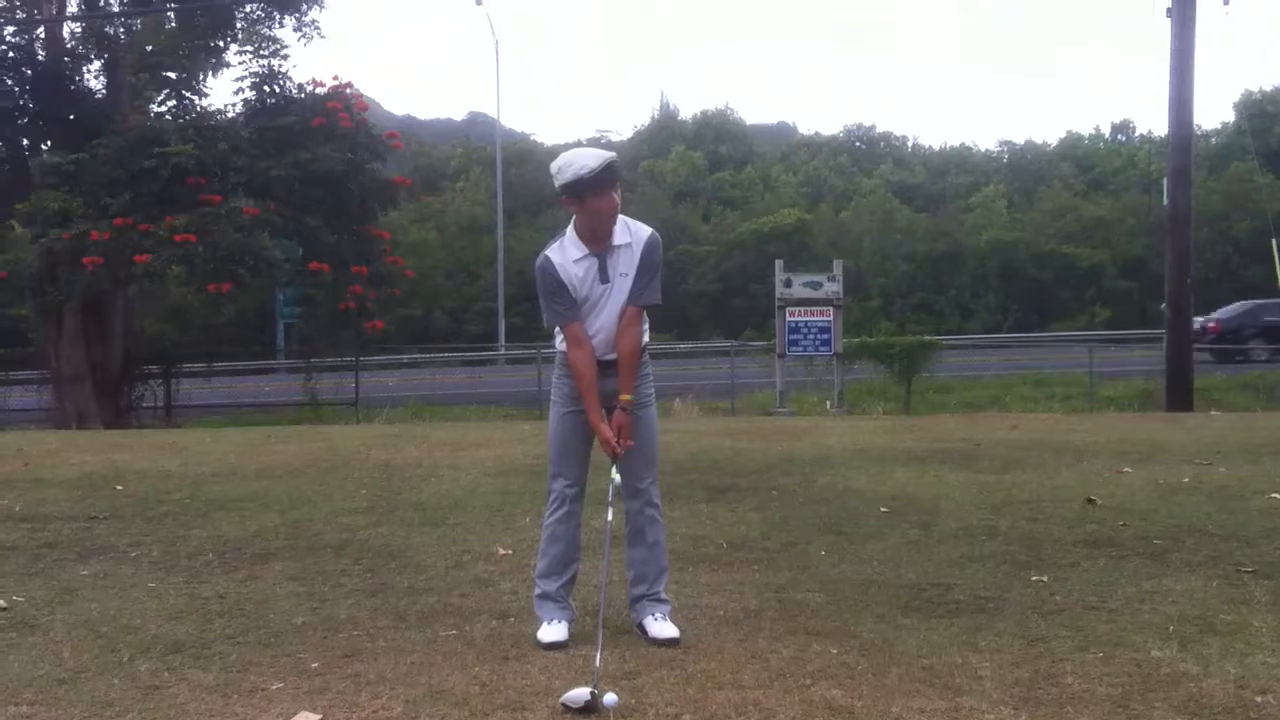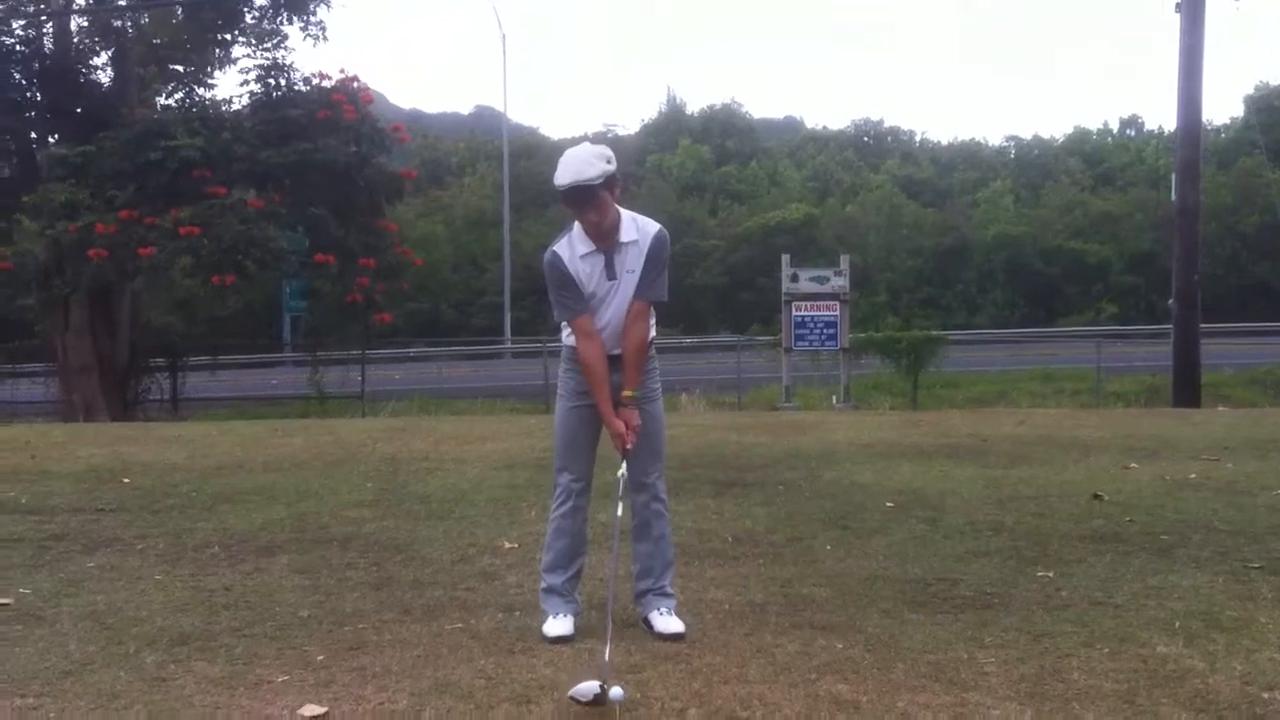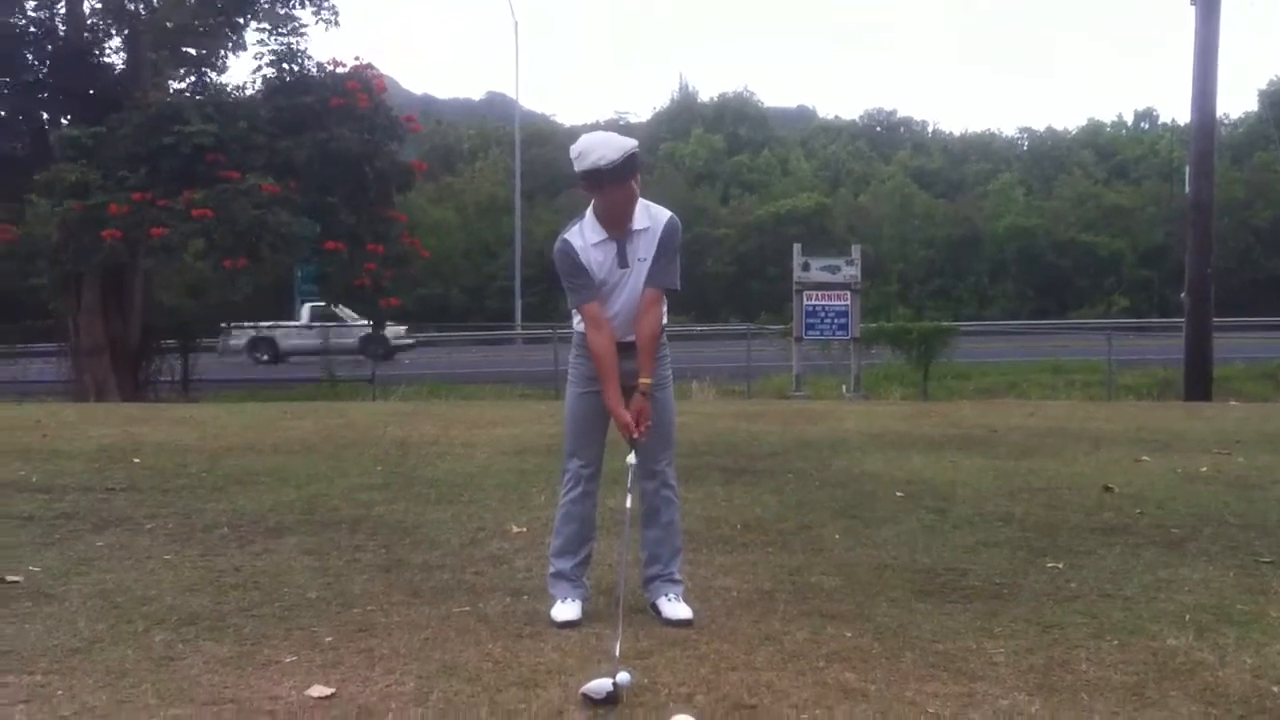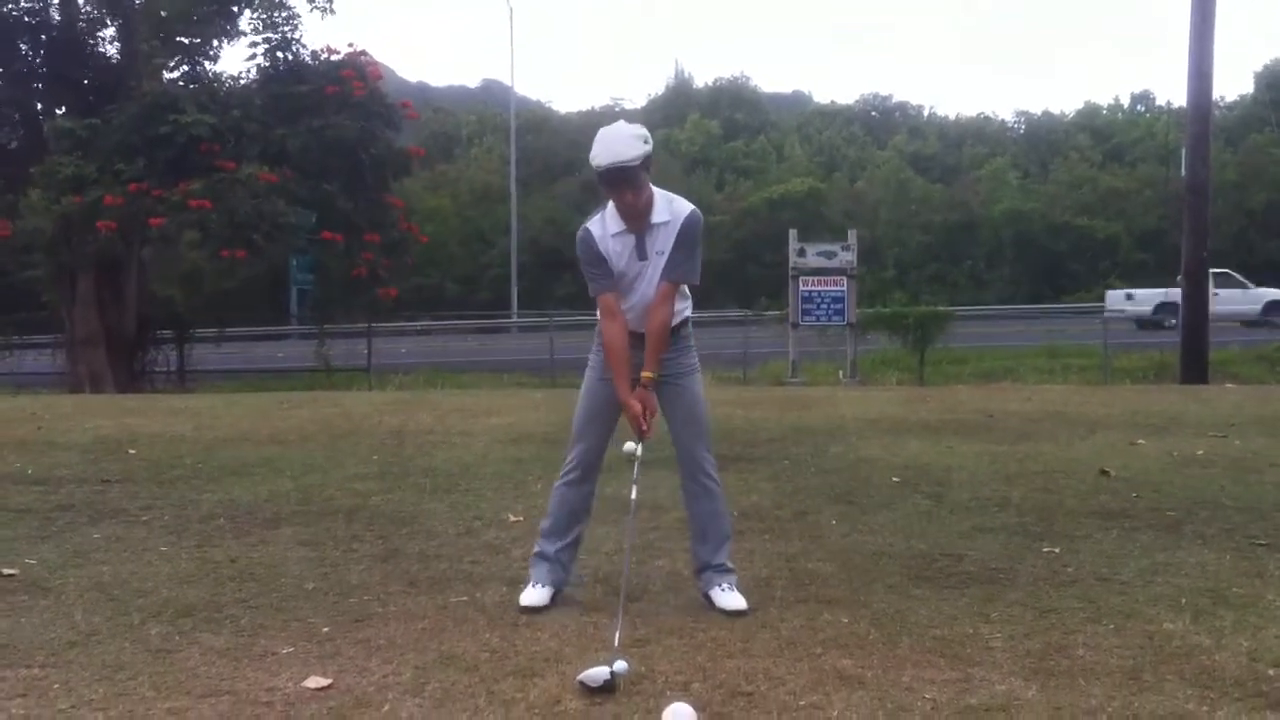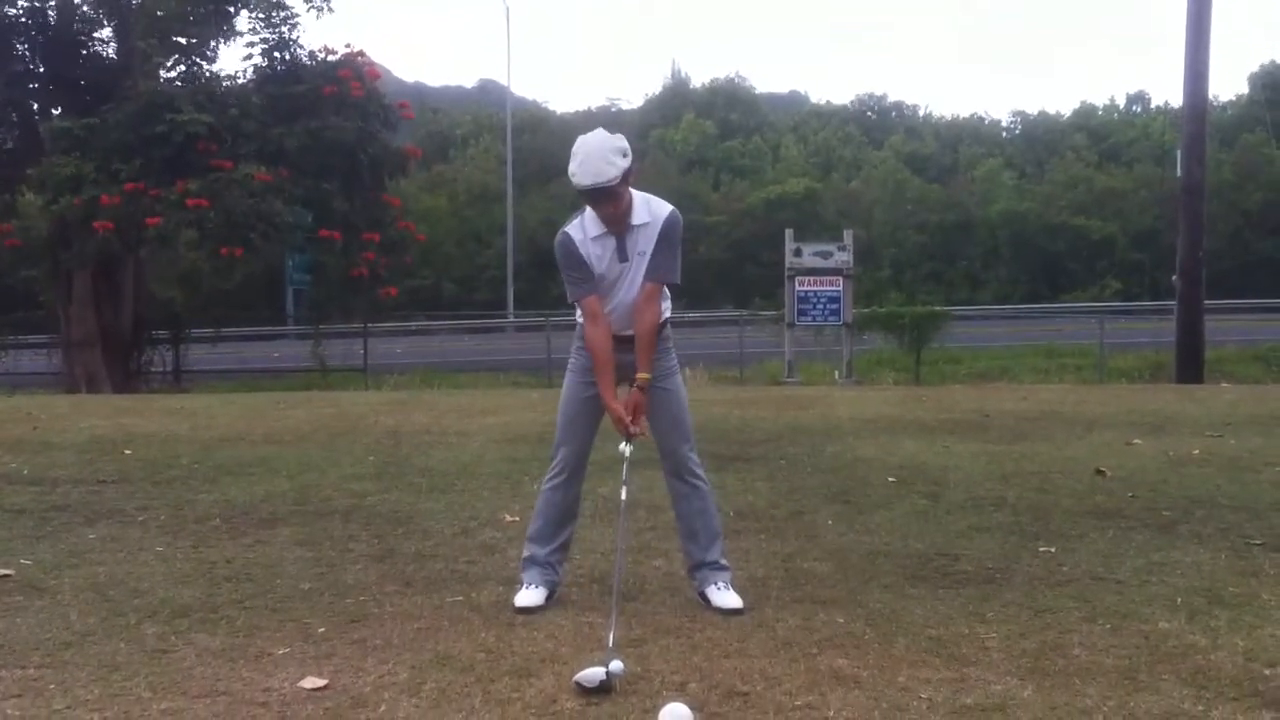
dt=1s
person 1, frame 1
left shoulder: (645, 242)
right shoulder: (552, 263)
left elbow: (630, 326)
right elbow: (577, 345)
left wrist: (624, 405)
right wrist: (597, 419)
left hip: (632, 372)
right hip: (574, 376)
left knee: (643, 491)
right knee: (565, 491)
left ankle: (650, 605)
right ankle: (554, 608)
person 1, frame 2
left shoulder: (652, 239)
right shoulder: (559, 258)
left elbow: (637, 324)
right elbow: (586, 339)
left wrist: (629, 402)
right wrist: (608, 413)
left hip: (639, 366)
right hip: (580, 370)
left knee: (648, 485)
right knee: (570, 485)
left ankle: (656, 598)
right ankle: (559, 601)
person 1, frame 3
left shoulder: (664, 226)
right shoulder: (571, 245)
left elbow: (651, 311)
right elbow: (597, 326)
left wrist: (643, 390)
right wrist: (614, 403)
left hip: (649, 355)
right hip: (592, 357)
left knee: (658, 472)
right knee: (580, 471)
left ankle: (664, 584)
right ankle: (567, 585)
person 1, frame 4
left shoulder: (685, 219)
right shoulder: (592, 235)
left elbow: (664, 304)
right elbow: (612, 316)
left wrist: (649, 382)
right wrist: (626, 393)
left hip: (673, 346)
right hip: (613, 346)
left knee: (698, 460)
right knee: (581, 459)
left ankle: (716, 574)
right ankle: (548, 569)
person 1, frame 5
left shoulder: (664, 219)
right shoulder: (571, 239)
left elbow: (648, 305)
right elbow: (595, 319)
left wrist: (641, 384)
right wrist: (609, 395)
left hip: (652, 344)
right hip: (593, 348)
left knee: (683, 459)
right knee: (566, 461)
left ankle: (711, 573)
right ankle: (539, 572)
